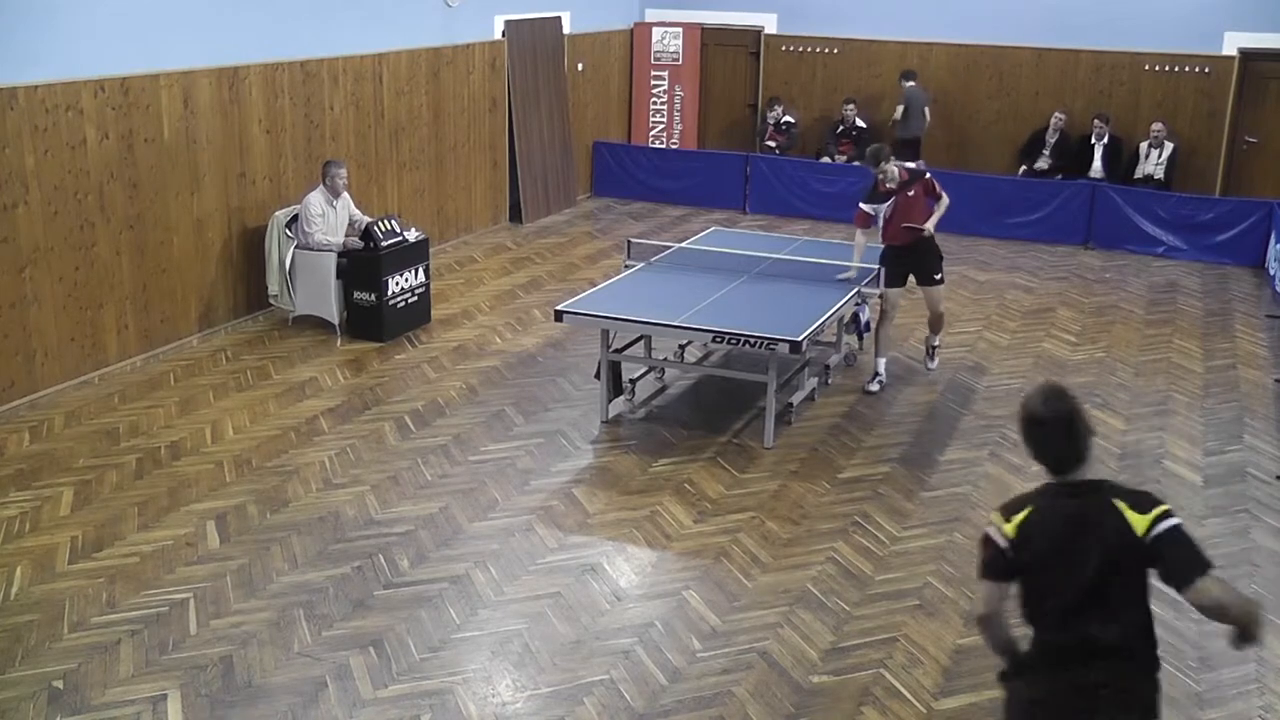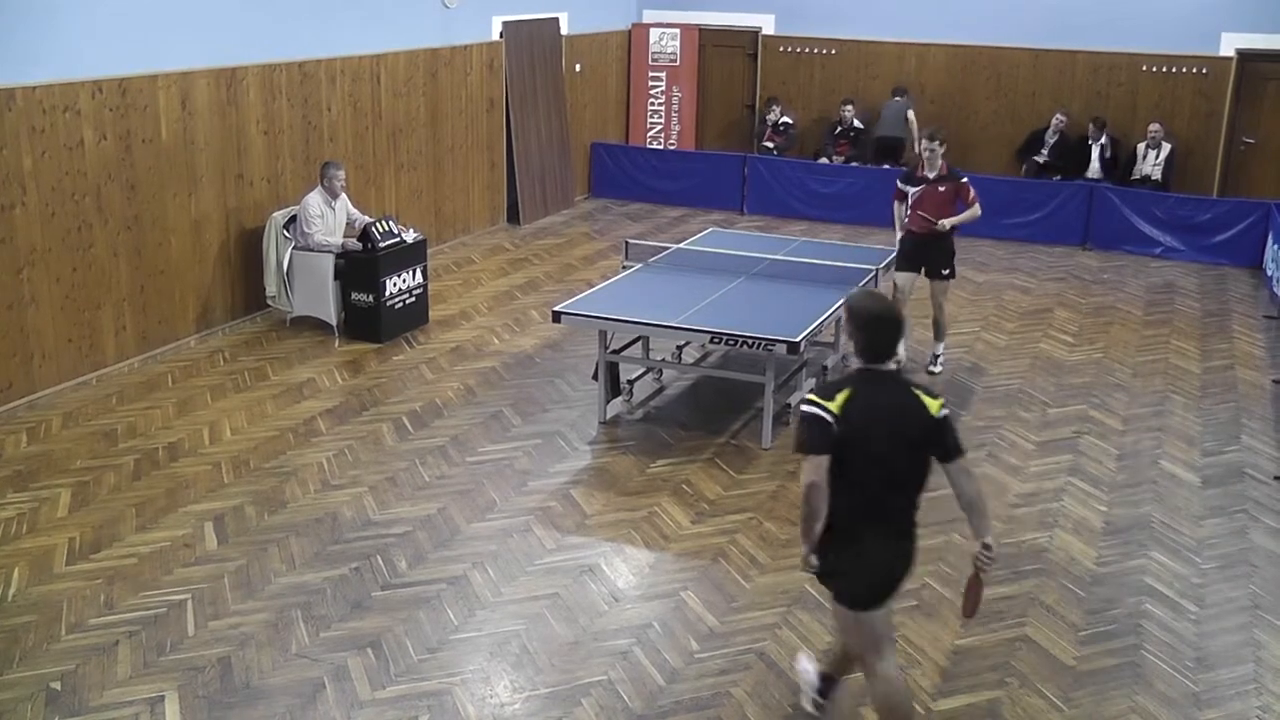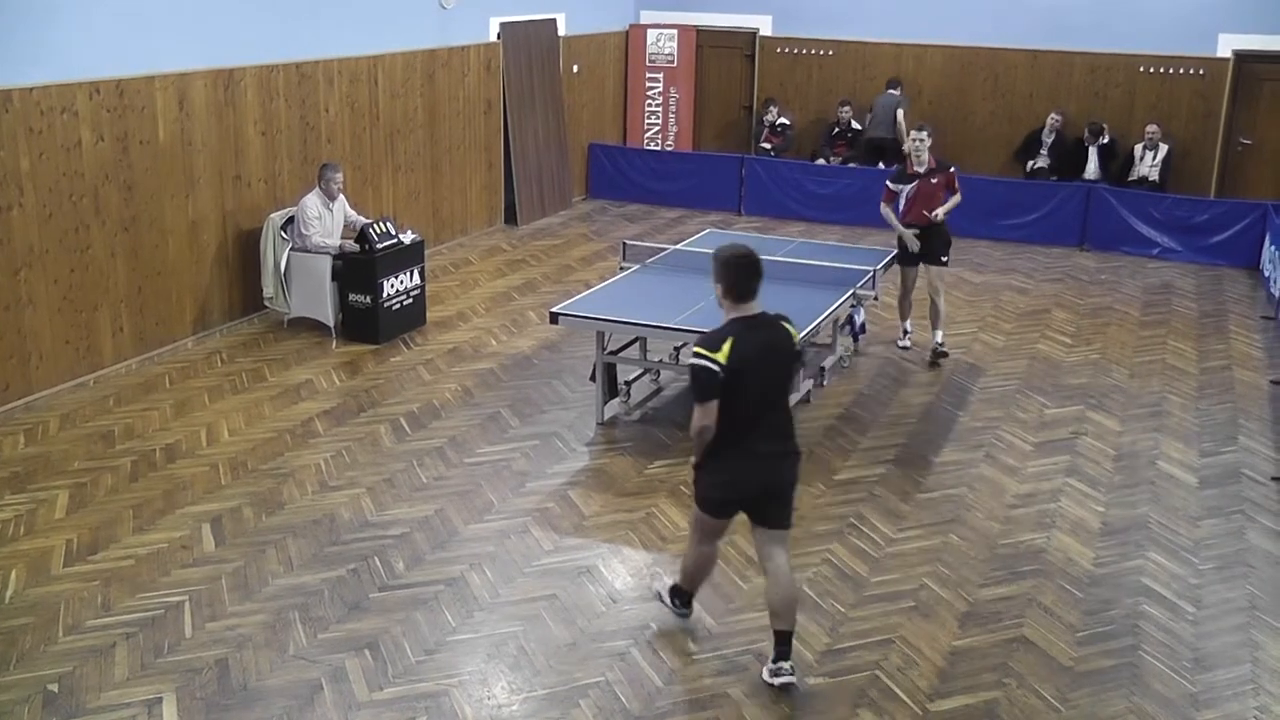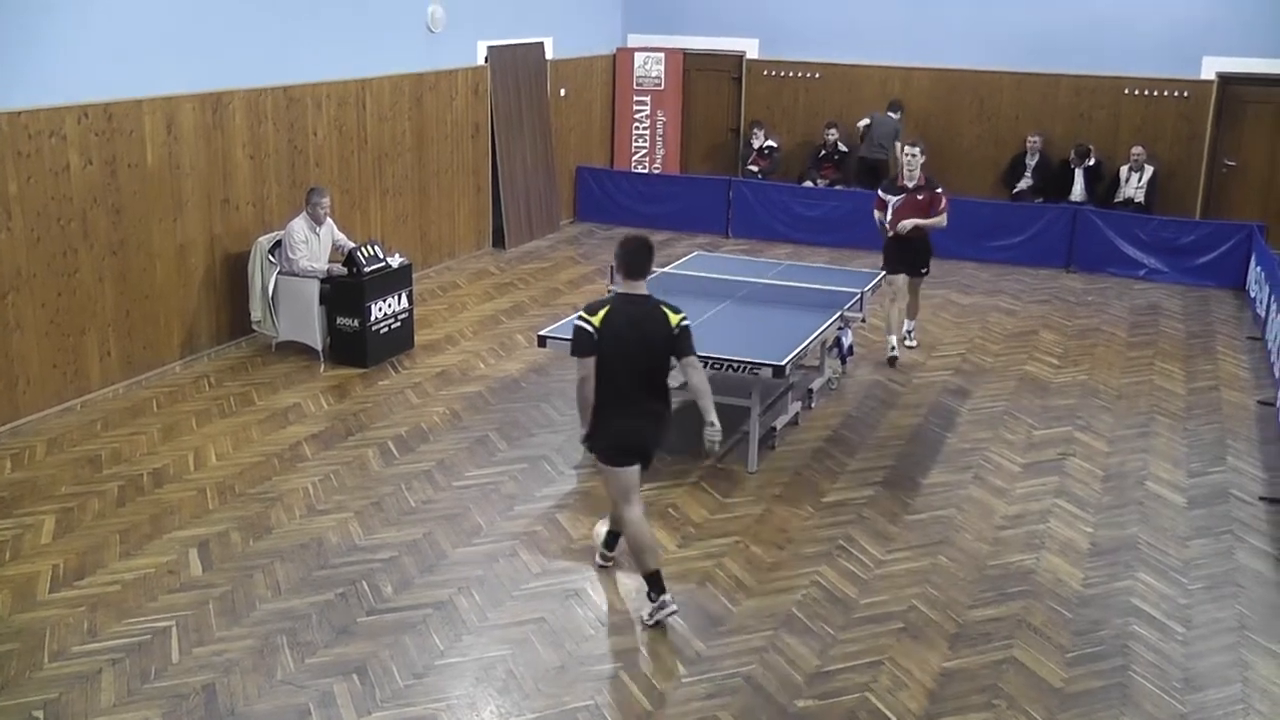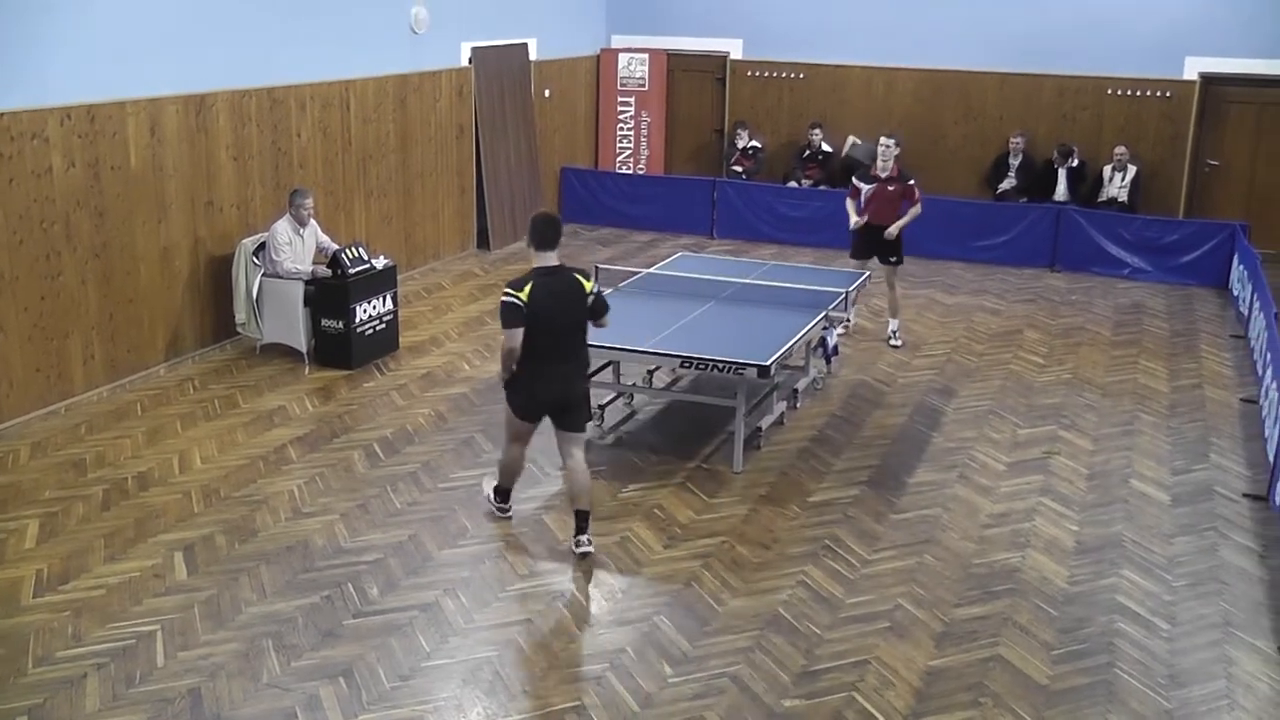
dt=0.5s
person 1, frame 1
left shoulder: (1013, 520)
right shoulder: (1141, 512)
left elbow: (985, 612)
right elbow: (1211, 598)
left wrist: (1015, 662)
right wrist: (1248, 621)
left hip: (1046, 687)
right hip: (1126, 692)
person 1, frame 2
left shoulder: (824, 402)
right shoulder: (925, 402)
left elbow: (813, 483)
right elbow: (961, 473)
left wrist: (808, 541)
right wrist: (984, 535)
left hip: (850, 545)
right hip: (899, 544)
left knee: (876, 657)
right knee: (867, 635)
right ankle: (824, 684)
person 1, frame 3
left shoulder: (712, 349)
right shoulder: (785, 331)
left elbow: (704, 424)
left wrist: (697, 456)
left hip: (725, 468)
right hip: (780, 463)
left knee: (704, 537)
right knee: (776, 554)
left ankle: (680, 597)
right ankle: (782, 661)
person 1, frame 4
left shoulder: (592, 316)
right shoulder: (671, 317)
left elbow: (584, 378)
right elbow: (692, 369)
left wrist: (587, 424)
right wrist: (711, 418)
left hip: (613, 424)
right hip: (652, 422)
left knee: (630, 507)
right knee: (629, 493)
left ankle: (659, 595)
right ankle: (610, 546)
person 1, frame 5
left shoulder: (518, 290)
right shoulder: (582, 281)
left elbow: (513, 345)
right elbow: (602, 322)
left wrist: (507, 370)
left hip: (532, 383)
right hip: (574, 382)
left knee: (516, 443)
right knee: (574, 454)
left ankle: (502, 497)
right ankle: (582, 533)
person 2, frame 1
left shoulder: (919, 178)
right shoulder: (872, 194)
left elbow: (943, 200)
right elbow: (862, 232)
left wrist: (932, 221)
right wrist: (855, 267)
left hip: (924, 248)
right hip: (893, 252)
left knee: (937, 310)
right knee: (887, 312)
left ankle: (933, 343)
right ankle: (880, 372)
person 2, frame 2
left shoulder: (956, 179)
right shoulder: (908, 177)
left elbow: (976, 210)
right elbow: (898, 203)
left wrist: (951, 221)
right wrist: (899, 231)
left hip: (940, 243)
right hip: (912, 240)
left knee: (938, 304)
right knee: (898, 295)
left ankle: (938, 353)
right ankle: (898, 350)
person 2, frame 3
left shoulder: (944, 170)
right shoulder: (898, 175)
left elbow: (957, 196)
right elbow: (885, 208)
left wrist: (943, 209)
right wrist: (902, 231)
left hip: (936, 232)
right hip: (910, 234)
left knee: (935, 289)
right knee: (907, 287)
left ankle: (938, 342)
right ankle: (905, 329)
person 2, frame 4
left shoulder: (932, 188)
right shoulder: (889, 186)
left elbow: (942, 221)
right elbow: (878, 212)
left wrist: (914, 221)
right wrist: (885, 224)
left hip: (919, 244)
right hip: (895, 243)
left knee: (913, 293)
right knee: (894, 295)
left ankle: (909, 328)
right ankle: (892, 345)
person 2, frame 5
left shoulder: (904, 179)
right shoulder: (863, 175)
left elbow: (917, 208)
right elbow: (851, 198)
left wrist: (898, 225)
right wrist: (853, 217)
left hip: (890, 233)
right hip: (865, 231)
left knee: (891, 283)
left ankle: (893, 329)
right ankle: (850, 317)
